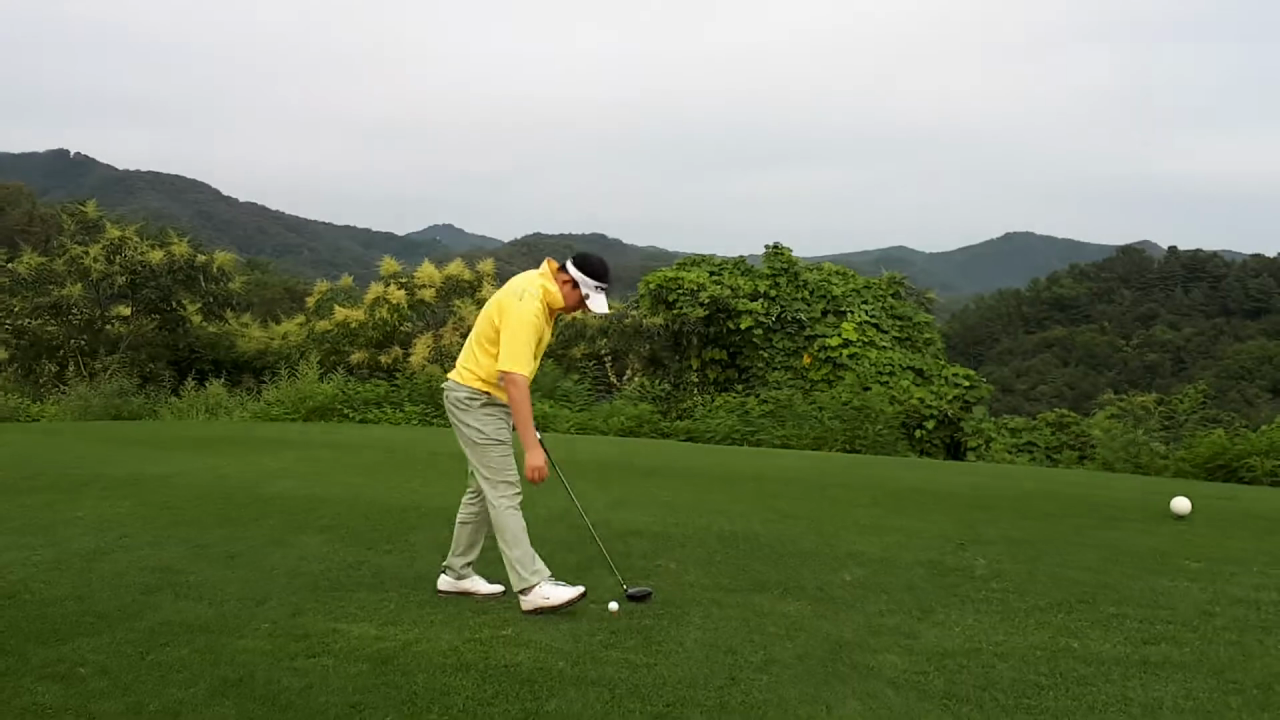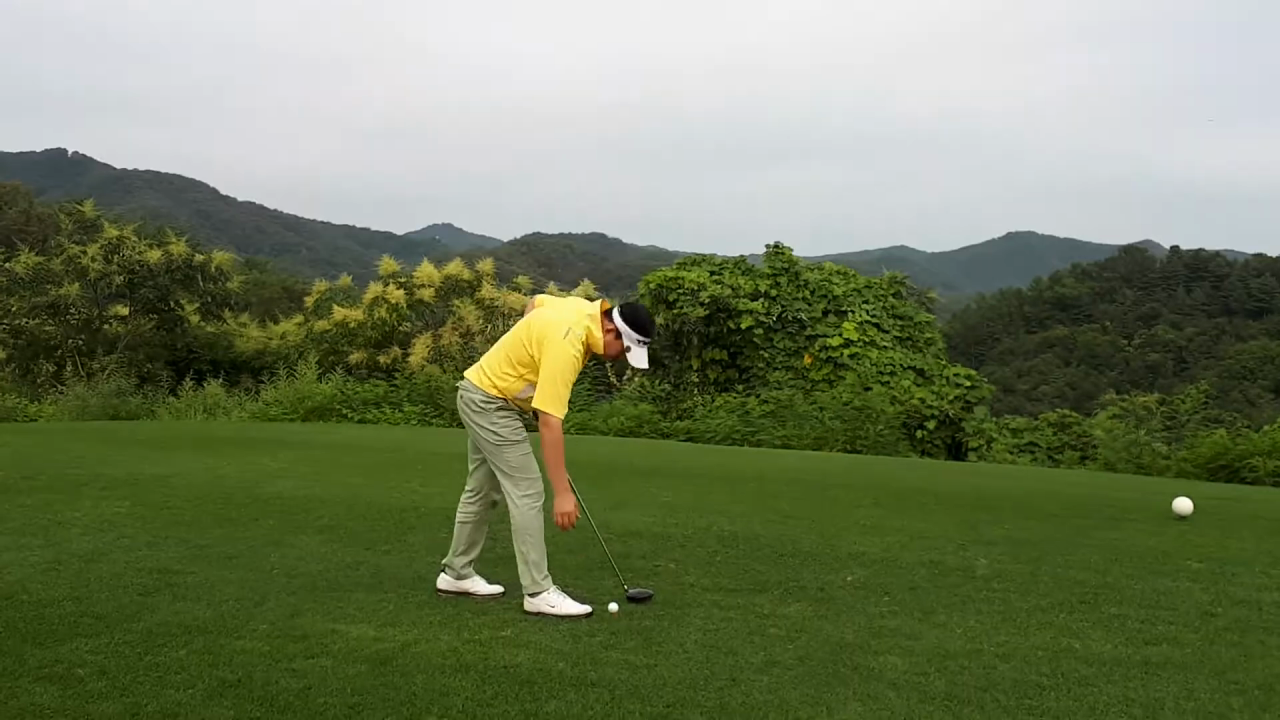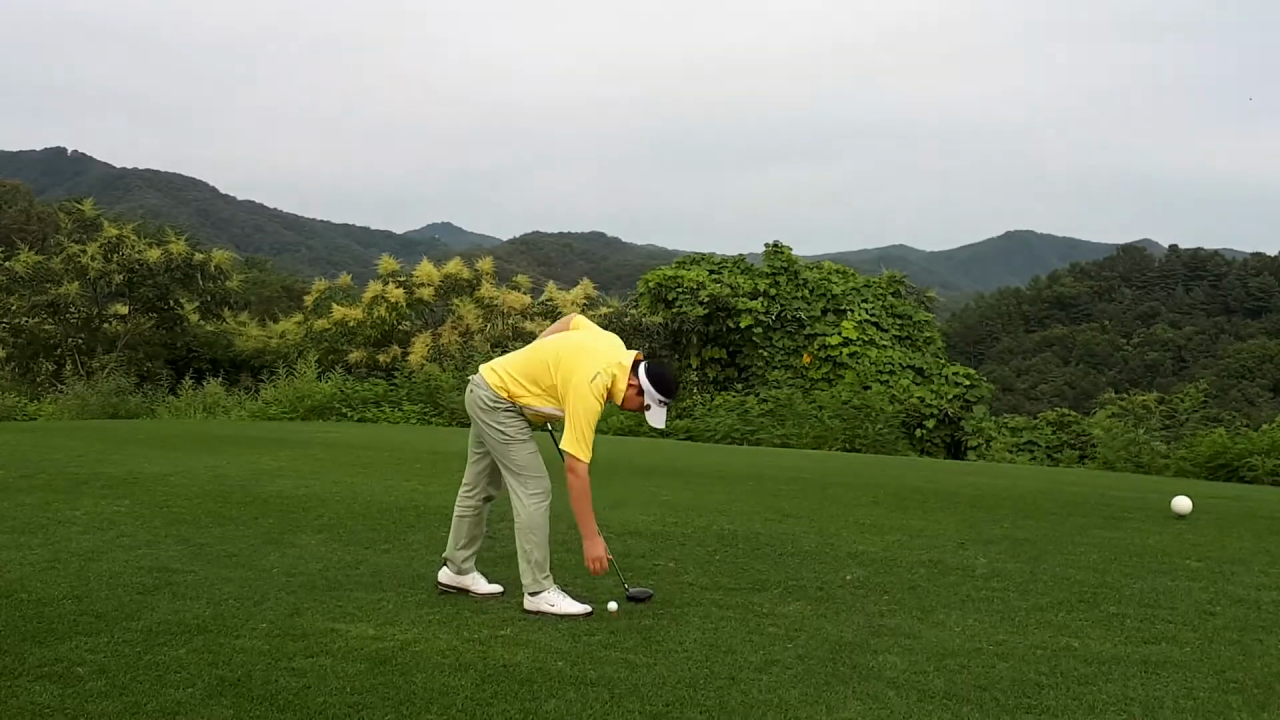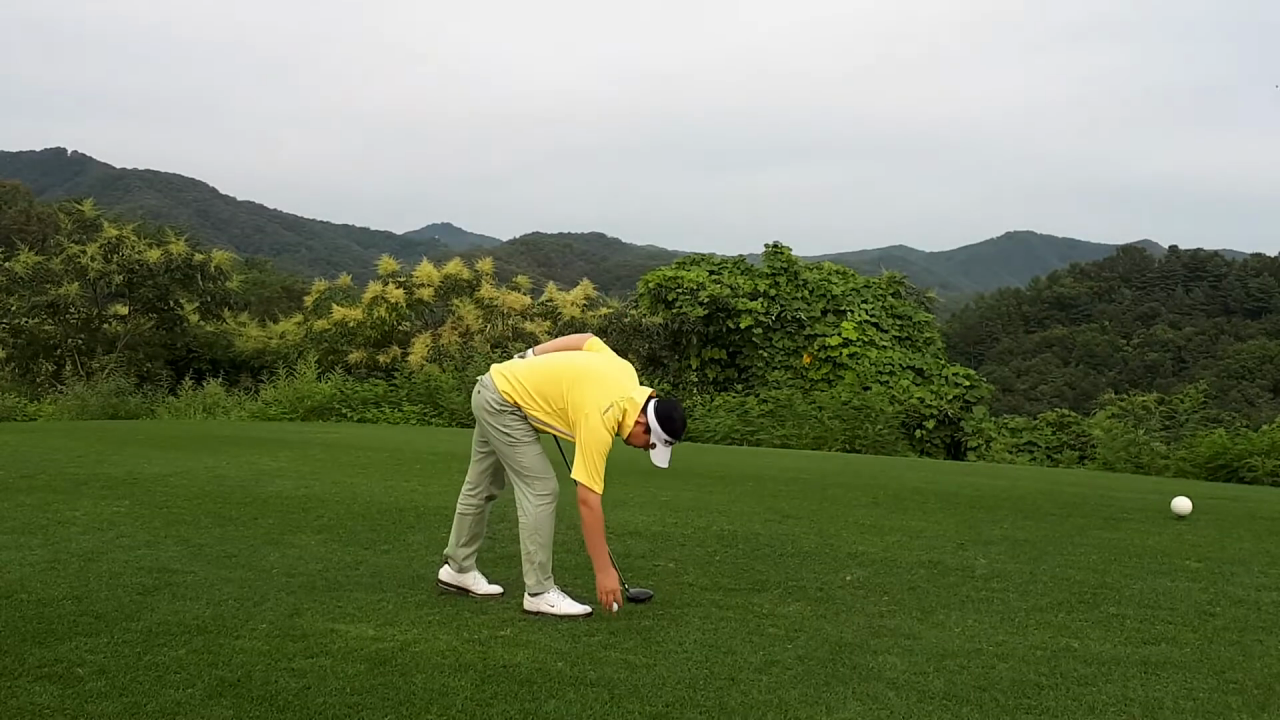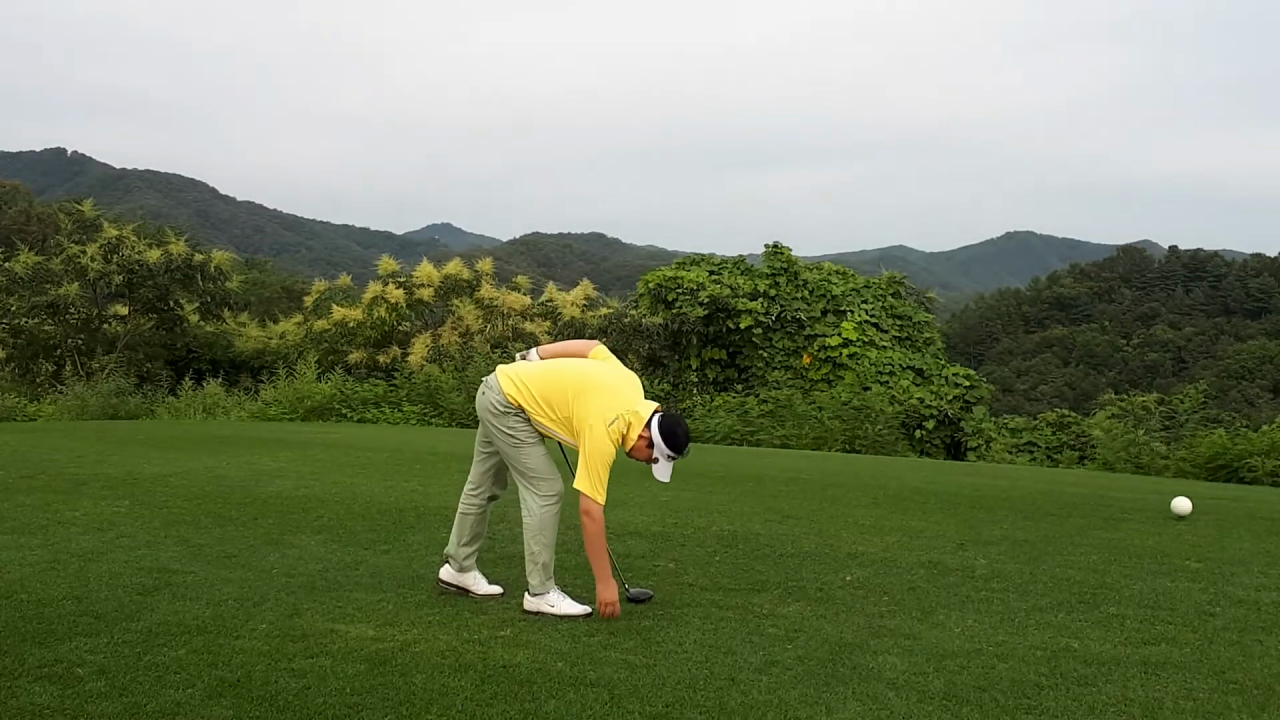
dt=0.2s
person 1, frame 1
left shoulder: (537, 284)
right shoulder: (528, 305)
right elbow: (515, 380)
right wrist: (532, 448)
left hip: (490, 396)
right hip: (475, 397)
left knee: (484, 489)
right knee: (504, 492)
left ankle: (457, 573)
right ankle: (534, 586)
person 1, frame 2
left shoulder: (578, 309)
right shoulder: (566, 344)
left elbow: (536, 303)
right elbow: (549, 421)
right wrist: (562, 491)
left hip: (485, 393)
right hip: (489, 400)
left knee: (483, 490)
right knee: (526, 490)
left ankle: (456, 573)
right ankle: (539, 593)
person 1, frame 3
left shoulder: (614, 347)
right shoulder: (590, 387)
left elbow: (570, 321)
right elbow: (576, 469)
right wrist: (592, 539)
left hip: (490, 388)
right hip: (498, 399)
left knee: (480, 485)
right knee: (533, 489)
left ankle: (457, 569)
right ankle: (539, 591)
person 1, frame 4
left shoulder: (627, 375)
right shoulder: (599, 420)
left elbow: (586, 339)
right elbow: (587, 500)
left wrist: (533, 356)
right wrist: (604, 570)
left hip: (496, 387)
right hip: (504, 403)
left knee: (482, 485)
right knee: (541, 491)
left ankle: (458, 568)
right ankle: (539, 592)
person 1, frame 5
left shoulder: (631, 387)
right shoulder: (604, 432)
left elbow: (592, 347)
right elbow: (590, 511)
left wrist: (535, 357)
right wrist: (605, 582)
left hip: (501, 388)
right hip: (507, 404)
left knee: (484, 486)
right knee: (546, 492)
left ankle: (458, 567)
right ankle: (540, 592)
